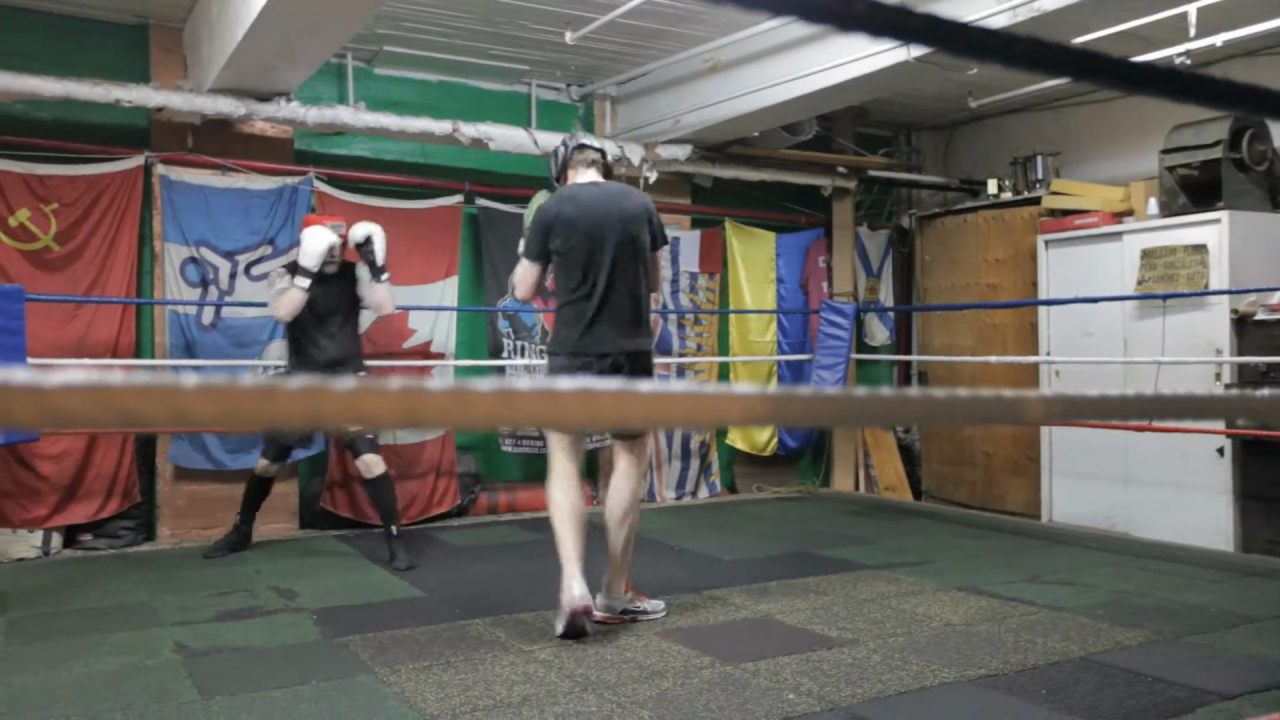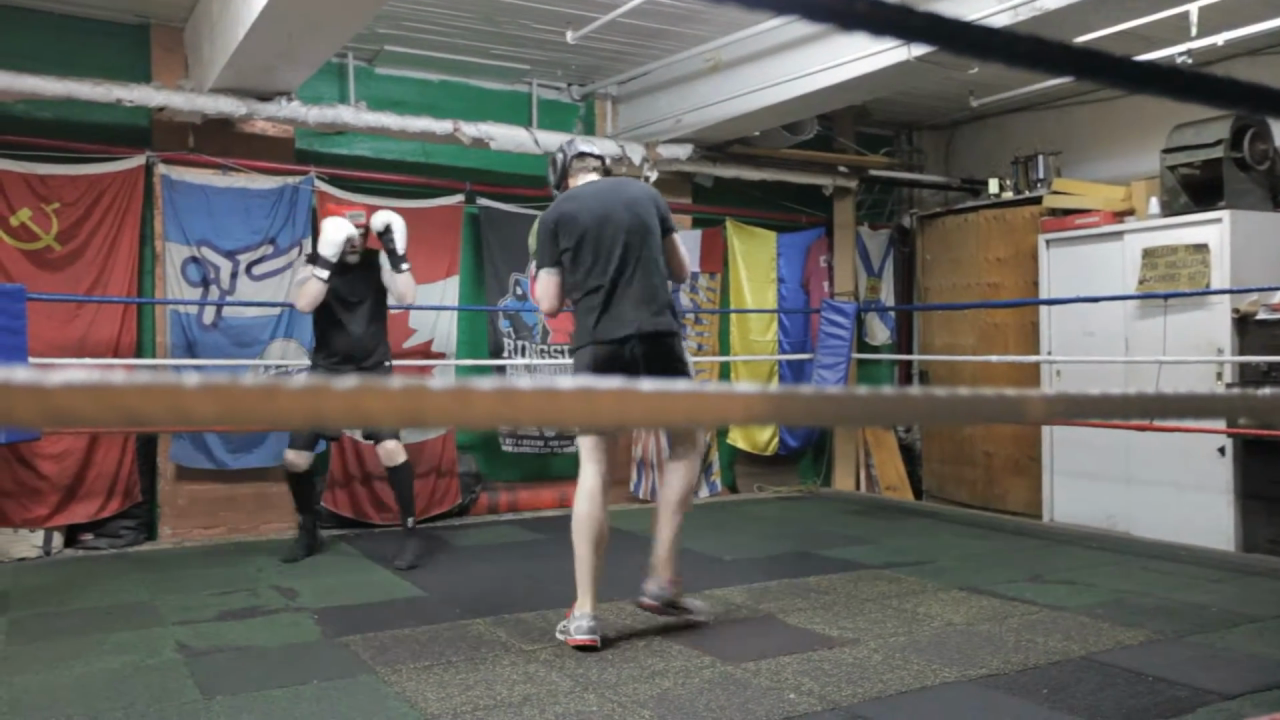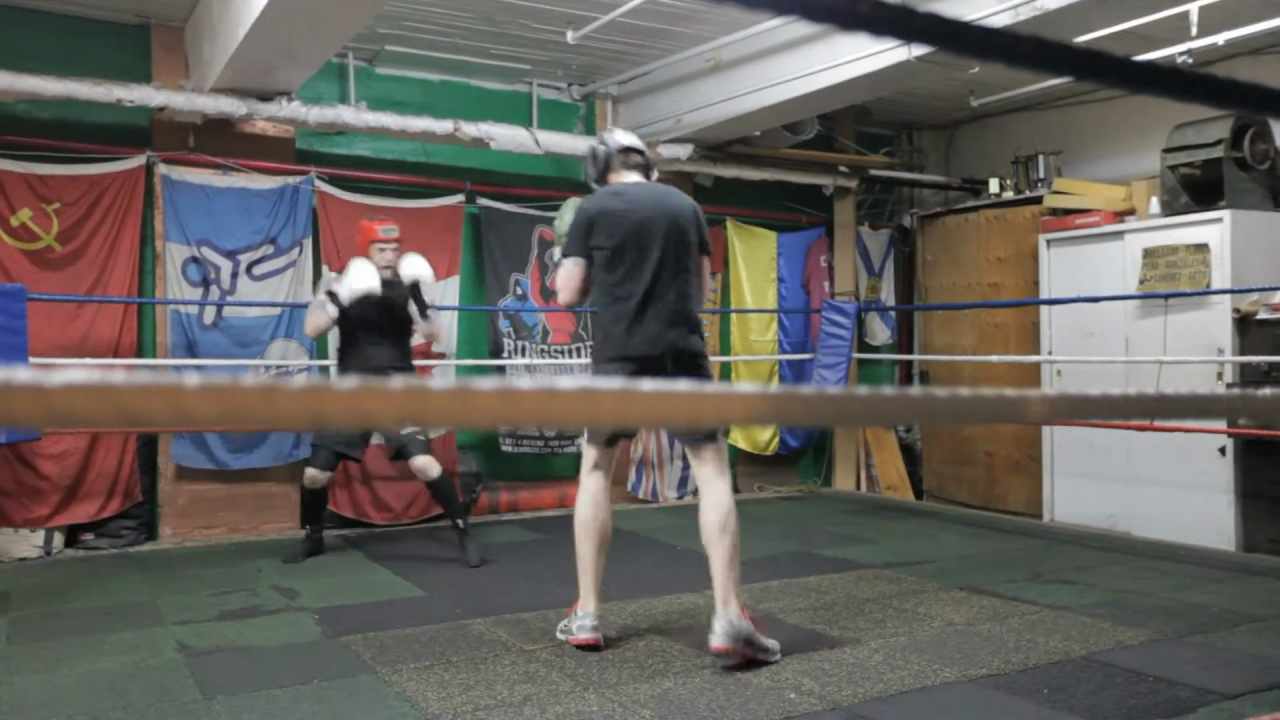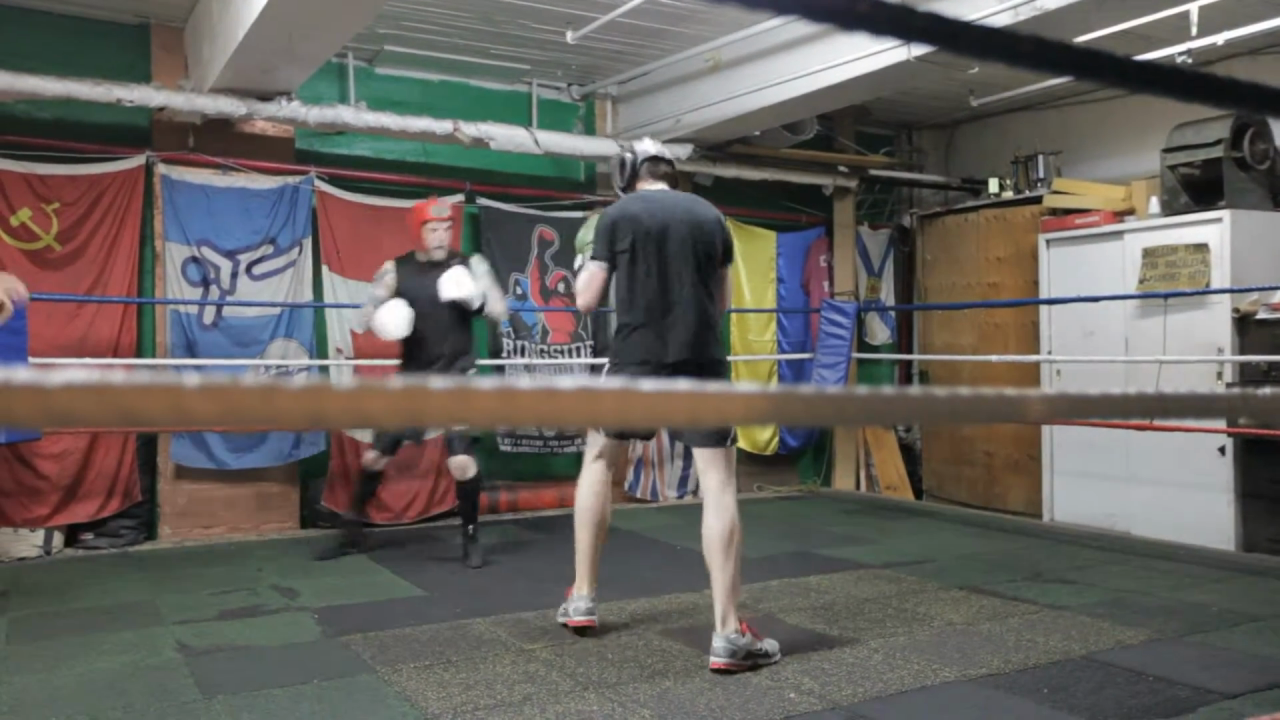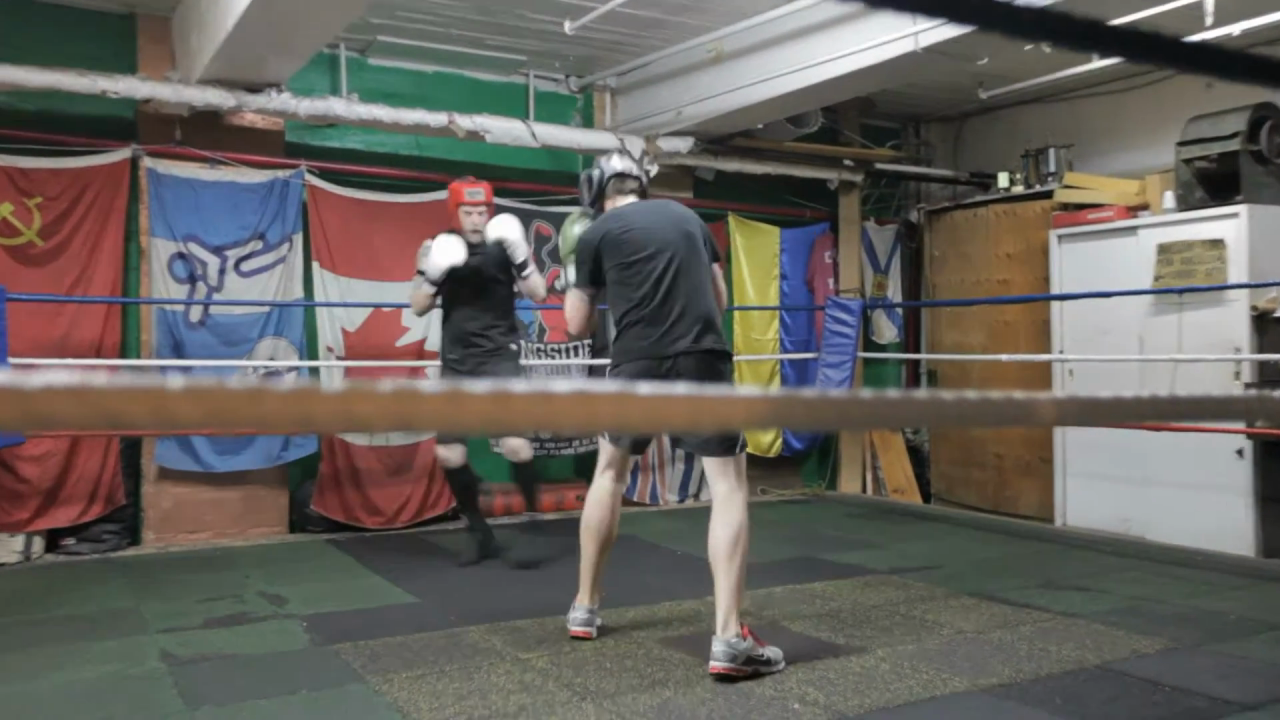
dt=0.2s
person 1, frame 1
left shoulder: (550, 211)
right shoulder: (640, 203)
left elbow: (524, 293)
left hip: (574, 351)
right hip: (632, 349)
left knee: (564, 465)
right knee: (629, 464)
left ankle: (574, 589)
right ankle: (614, 594)
person 1, frame 2
left shoulder: (557, 214)
right shoulder: (647, 194)
left elbow: (549, 302)
right elbow: (680, 272)
left hip: (598, 344)
right hip: (657, 335)
left knee: (595, 472)
right knee: (685, 451)
left ankle: (584, 614)
right ankle: (661, 580)
person 1, frame 3
left shoulder: (594, 208)
right shoulder: (686, 206)
left elbow: (567, 295)
left wrist: (570, 253)
left hip: (619, 357)
right hip: (683, 354)
left knee: (595, 472)
right knee: (714, 477)
left ankle: (586, 613)
right ankle: (729, 619)
person 1, frame 4
left shoulder: (619, 214)
right shoulder: (710, 215)
left elbow: (587, 300)
left wrist: (595, 263)
left hip: (636, 359)
right hip: (701, 360)
left knee: (599, 462)
right knee: (719, 486)
left ankle: (582, 597)
right ankle: (728, 634)
person 1, frame 5
left shoulder: (594, 235)
right shoulder: (687, 217)
left elbow: (576, 323)
right elbow: (720, 300)
left wrist: (575, 269)
left hip: (637, 366)
right hip: (704, 361)
left knee: (609, 472)
right knee: (730, 490)
left ankle: (584, 607)
right ankle: (730, 636)
person 2, frame 1
left shoulder: (354, 273)
right shoulder: (288, 273)
left elbow: (385, 309)
right elbow: (284, 312)
left wrist: (376, 265)
right wrist: (306, 269)
left knee: (369, 460)
right knee: (267, 462)
left ankle: (394, 541)
right ankle: (240, 531)
person 2, frame 2
left shoulder: (379, 260)
right shoulder: (315, 264)
left elbow: (407, 297)
right elbow: (305, 302)
left wrist: (397, 252)
right wrist: (325, 258)
left hip: (372, 371)
right hip: (328, 371)
left knee: (389, 447)
right knee: (296, 456)
left ankle: (410, 534)
right ankle: (309, 534)
person 2, frame 3
left shoulder: (409, 285)
right shoulder: (339, 284)
left elbow: (430, 334)
right elbow: (312, 329)
left wrist: (420, 298)
right wrist: (341, 297)
left knee: (424, 463)
right knee: (315, 474)
left ankle: (464, 535)
right ankle: (313, 538)
person 2, frame 4
left shoulder: (472, 265)
right shoulder: (396, 269)
left elbow: (500, 315)
right elbow: (369, 316)
left wrist: (476, 300)
right wrist: (378, 321)
left hip: (457, 377)
right hip: (413, 376)
left knee: (461, 462)
right knee: (375, 456)
left ankle: (470, 538)
right ankle: (352, 532)
person 2, frame 5
left shoulder: (505, 245)
right shoulder: (436, 249)
left elbow: (538, 292)
right elbow: (416, 306)
left wrist: (521, 258)
right wrist: (433, 273)
left hip: (500, 355)
right hip: (457, 360)
left knee: (513, 442)
right knee: (449, 453)
right ankle: (481, 536)
